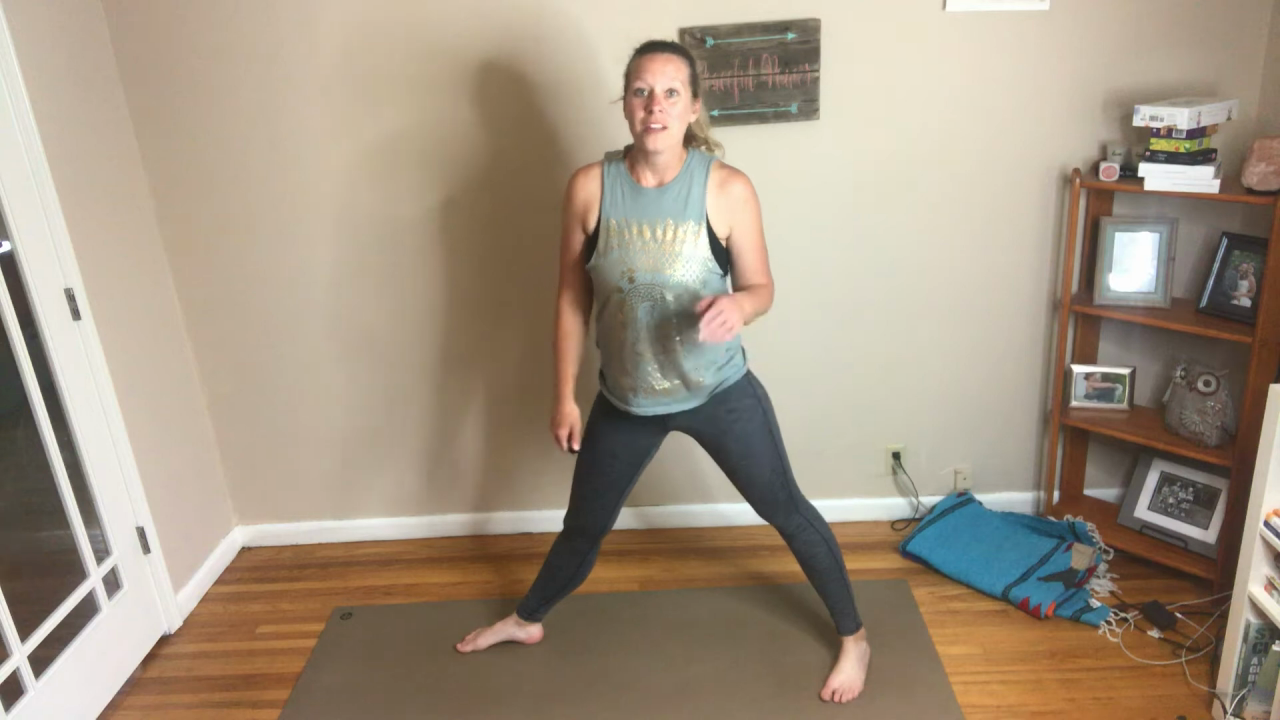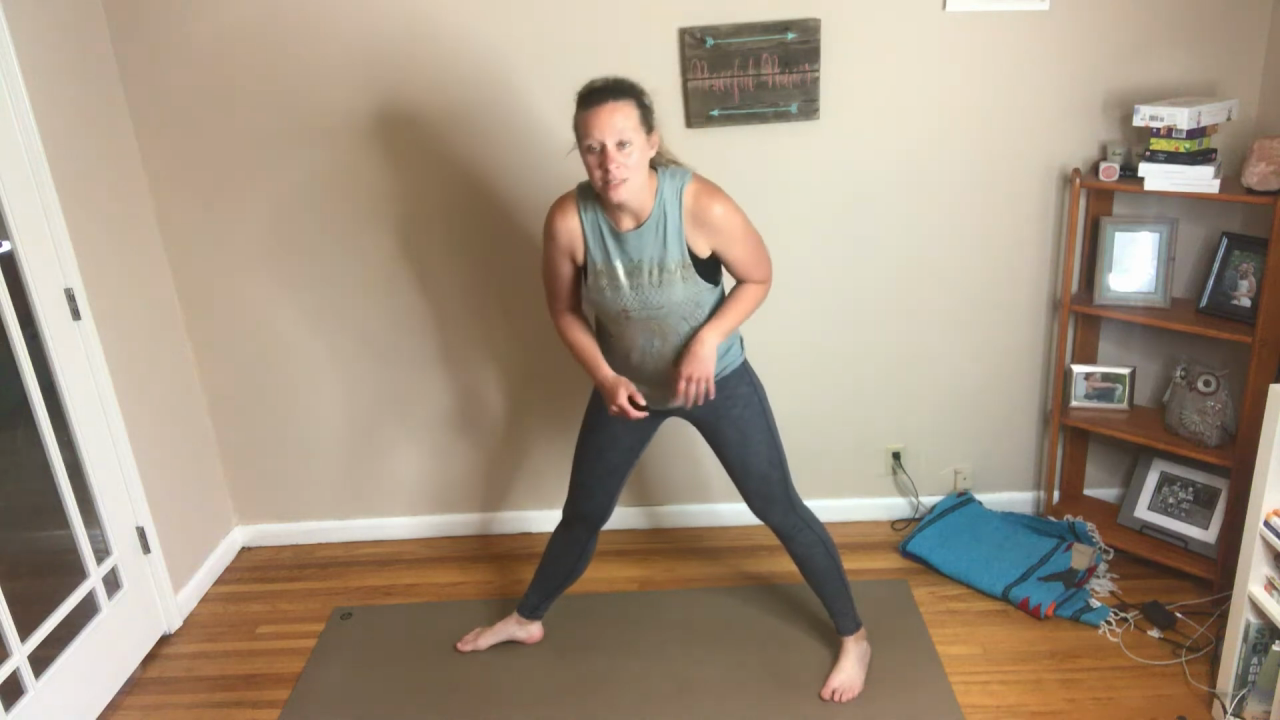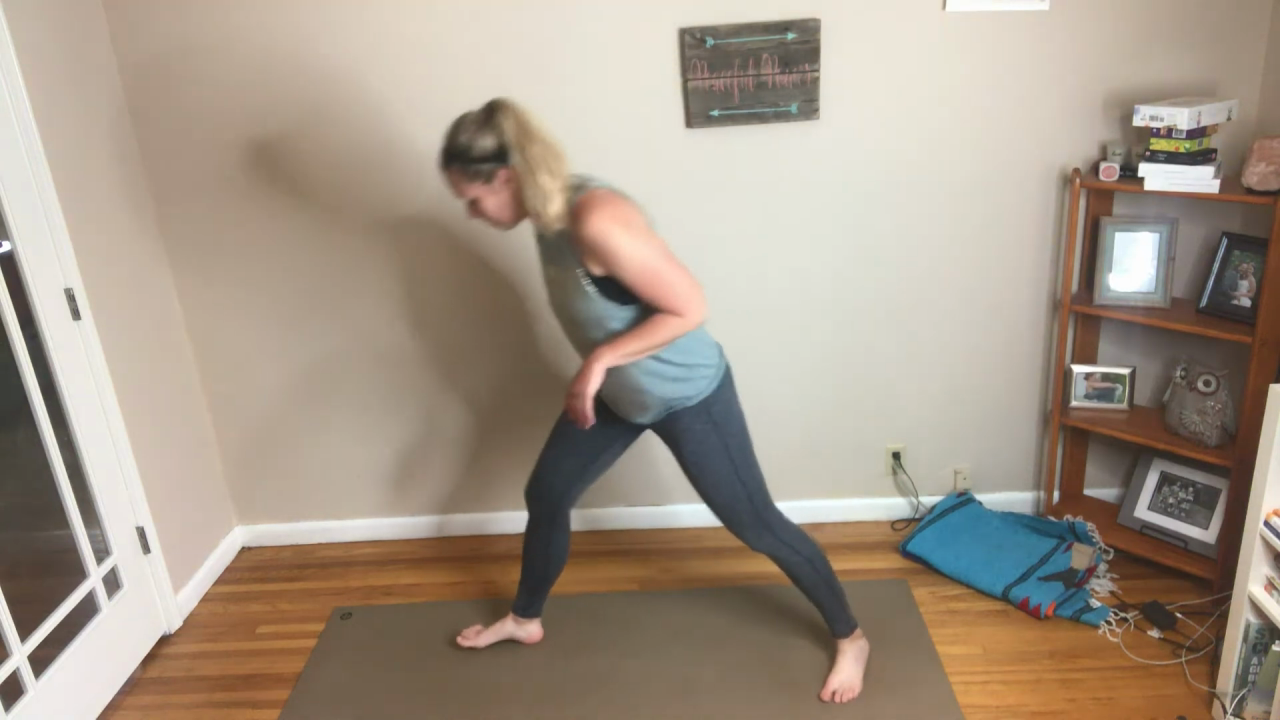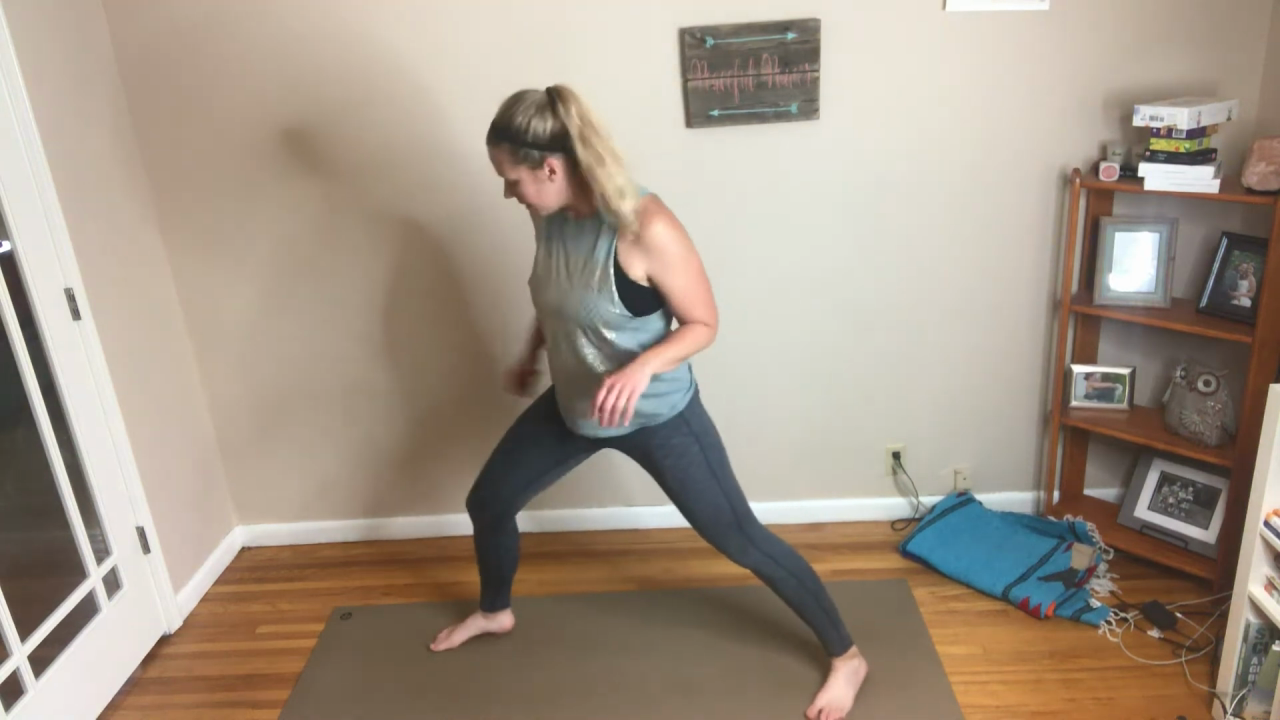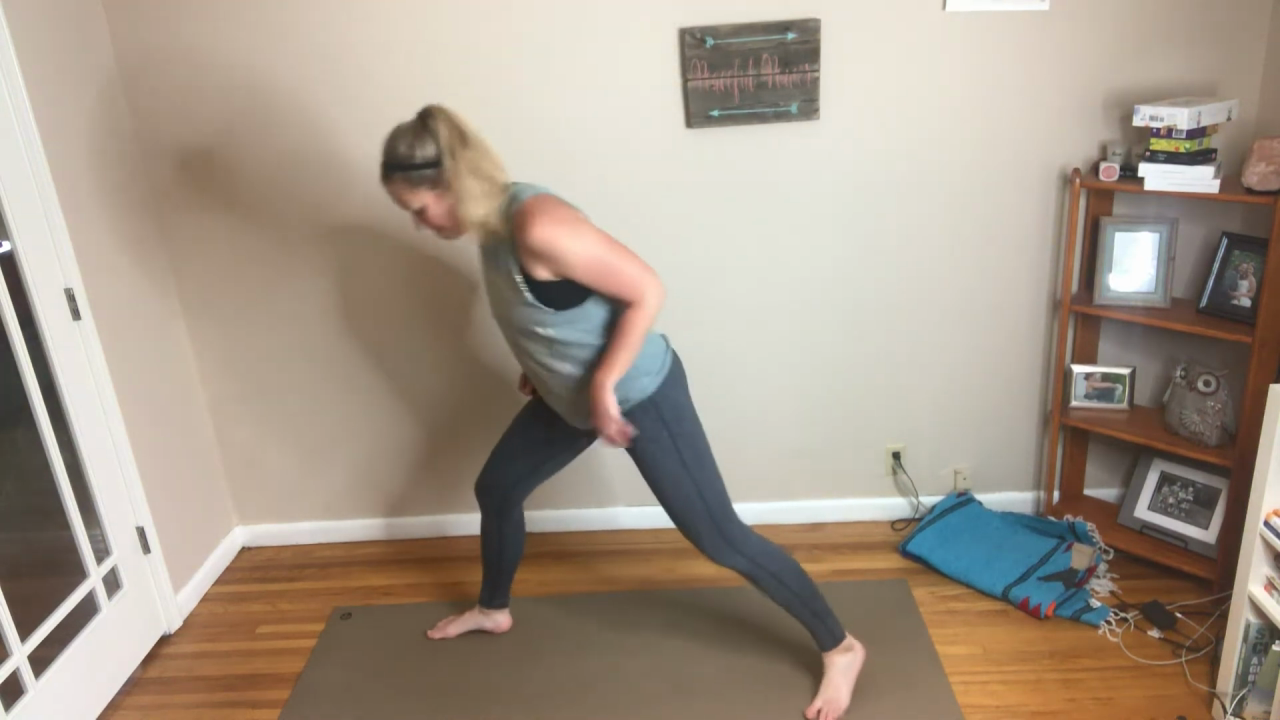
dt=1s
person 1, frame 1
left shoulder: (727, 188)
right shoulder: (590, 186)
left elbow: (759, 288)
right elbow: (573, 298)
left wrist: (737, 309)
right wrist: (565, 396)
left hip: (718, 392)
right hip: (625, 399)
left knee: (786, 512)
right knee: (584, 524)
left ankle: (853, 639)
right ankle: (525, 620)
person 1, frame 2
left shoulder: (704, 207)
right shoulder: (567, 220)
left elbow: (757, 278)
right elbow: (564, 309)
left wrist: (709, 339)
right wrist: (605, 377)
left hip: (715, 379)
right hip: (626, 386)
left knee: (780, 510)
right knee: (582, 512)
left ankle: (853, 638)
right ankle: (526, 619)
person 1, frame 3
left shoulder: (596, 219)
right shoulder: (547, 214)
left elbow: (688, 310)
left wrist: (600, 361)
left hip: (687, 393)
right hip: (616, 393)
left knee: (757, 526)
right knee: (545, 495)
left ankle: (850, 639)
right ankle: (525, 618)
person 1, frame 4
left shoulder: (646, 227)
right shoulder: (550, 214)
left elbow: (702, 326)
left wrist: (639, 370)
right wrist: (532, 353)
left hip: (657, 413)
right hip: (570, 405)
left knee: (741, 539)
right knee: (487, 501)
left ankle: (845, 657)
right ankle: (494, 611)
person 1, frame 5
left shoulder: (536, 225)
right shoulder: (490, 222)
left elbow: (646, 293)
left wrist: (603, 385)
right wrist: (542, 370)
left hip: (638, 396)
right hip: (567, 397)
left knee: (719, 536)
right knee: (495, 487)
left ankle: (840, 648)
right ankle: (493, 609)
